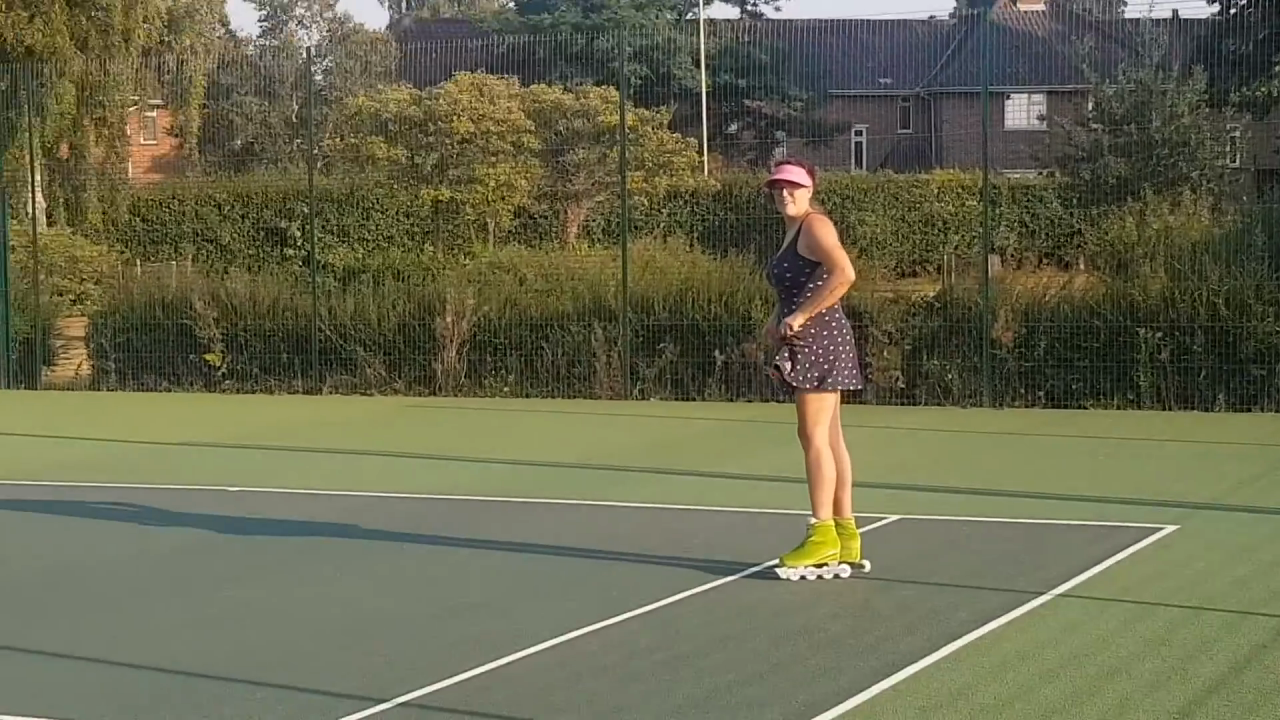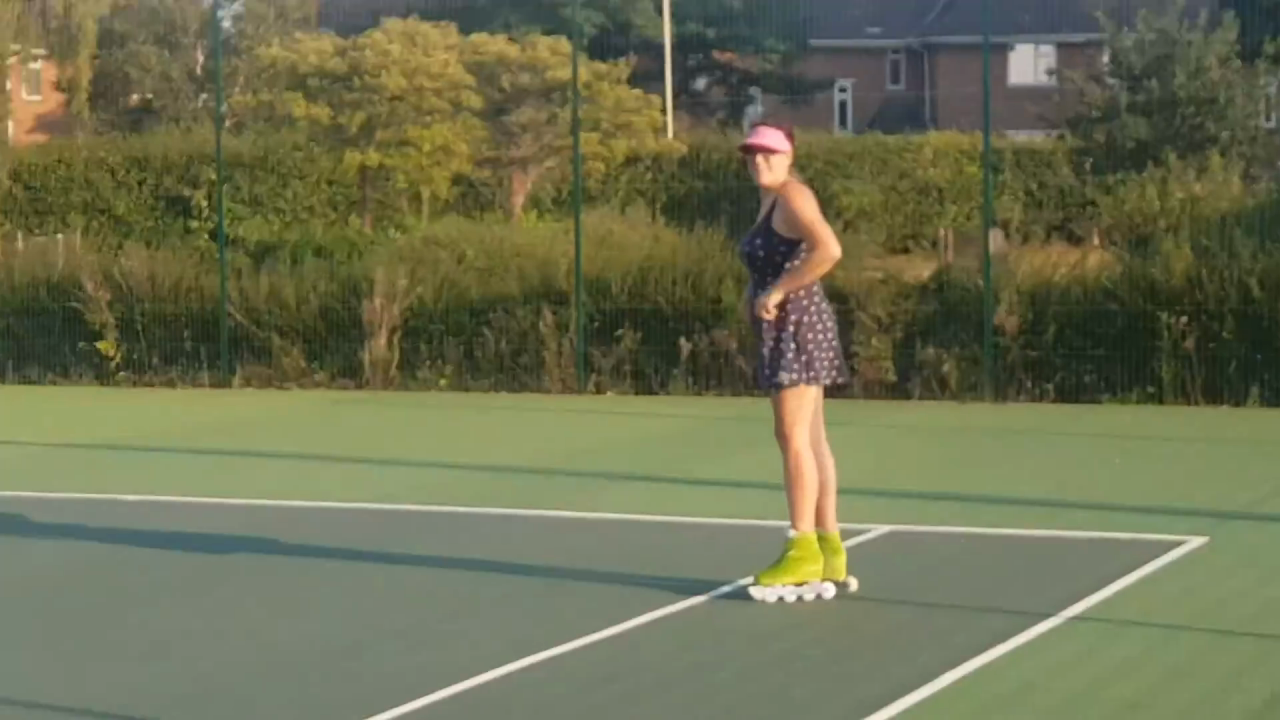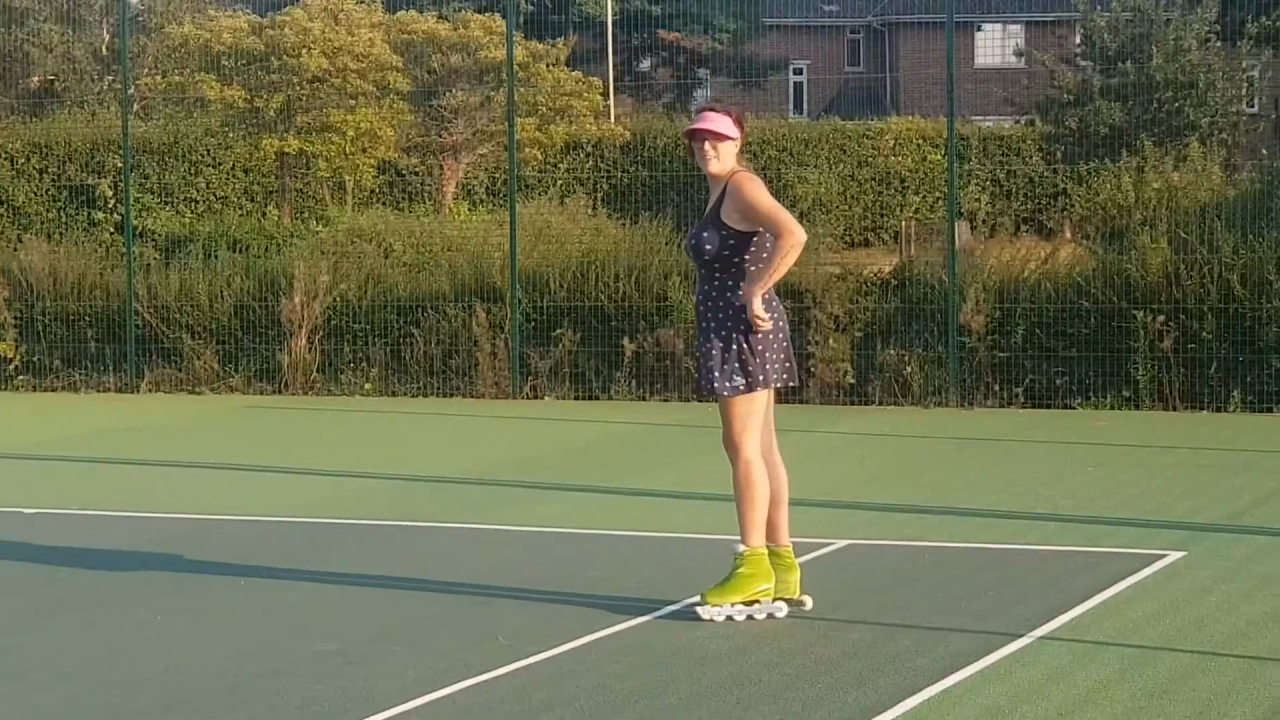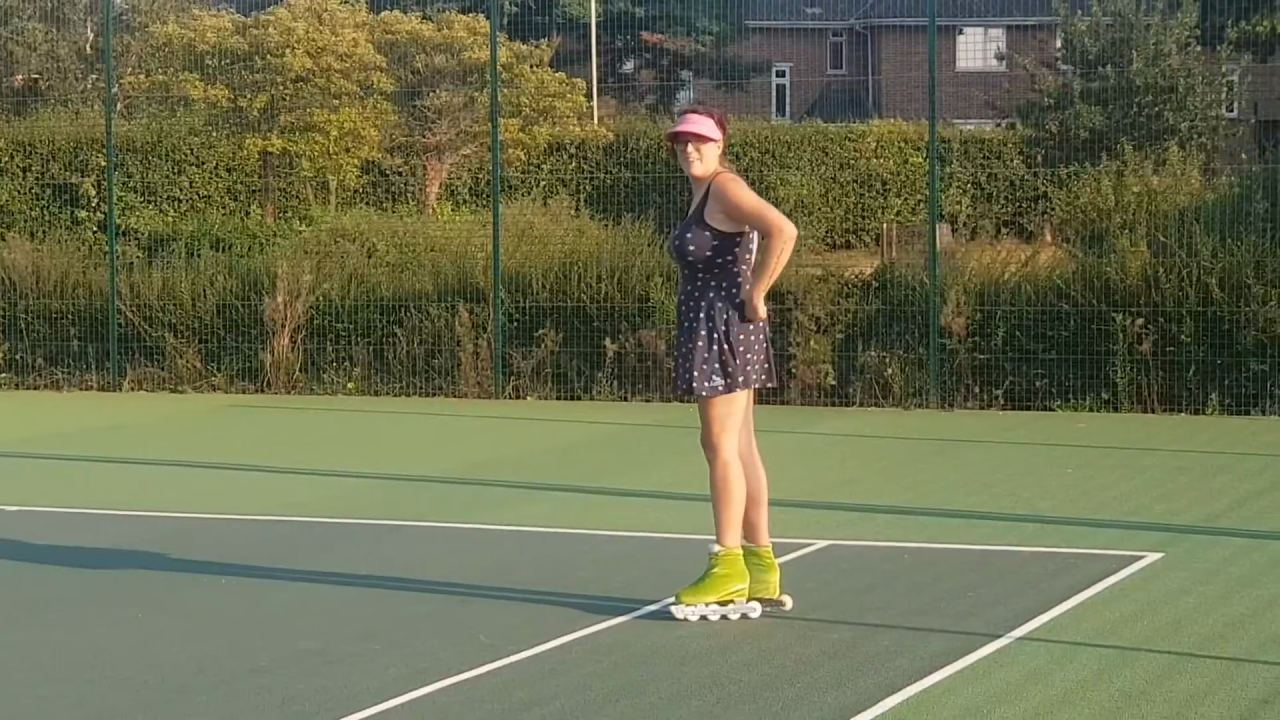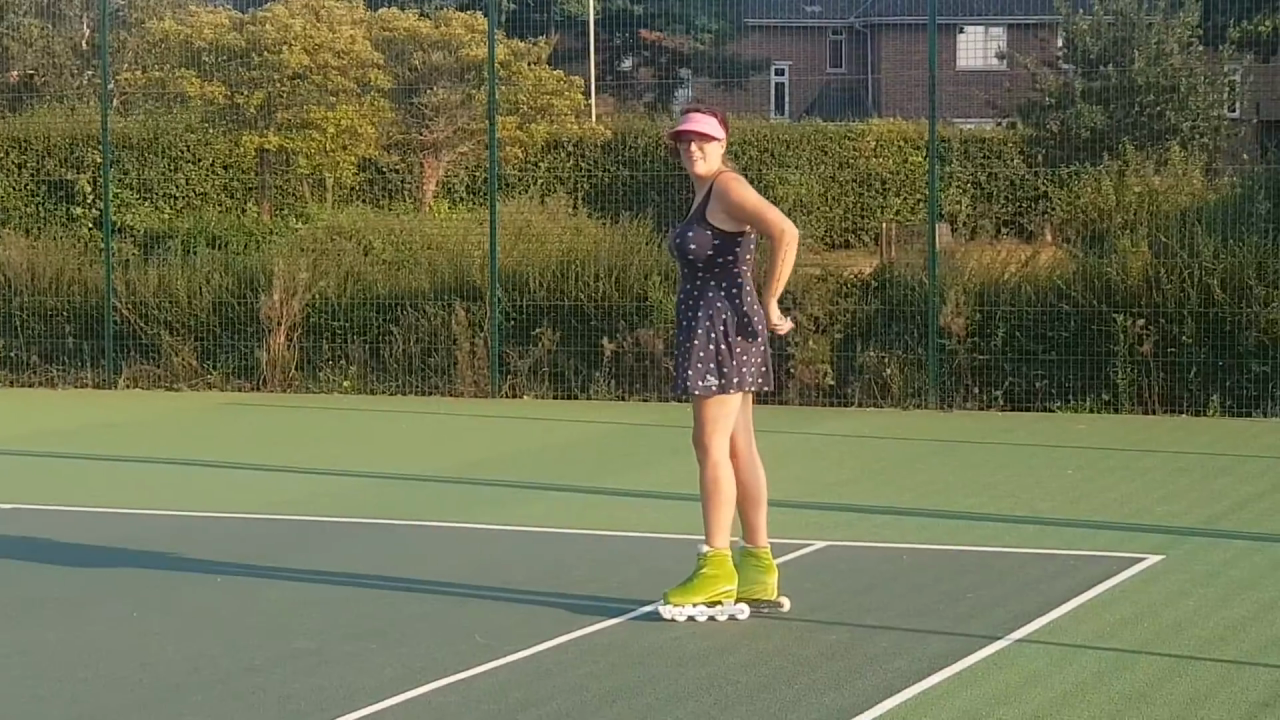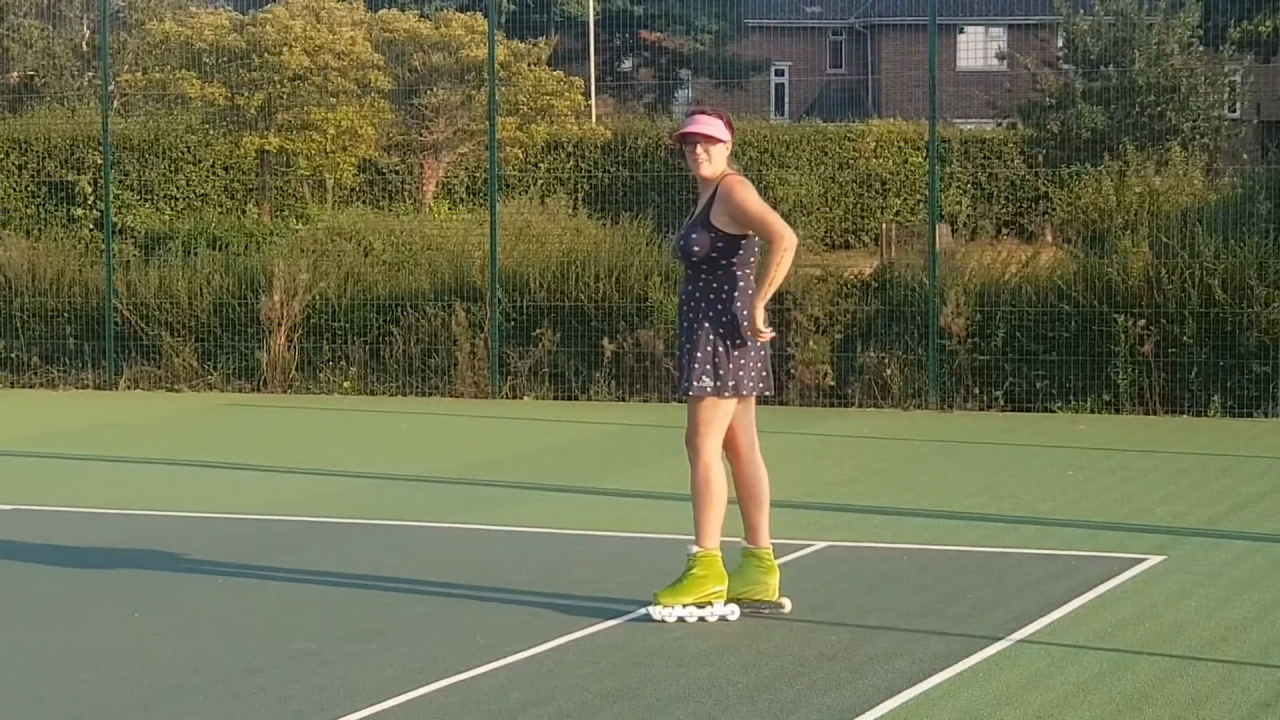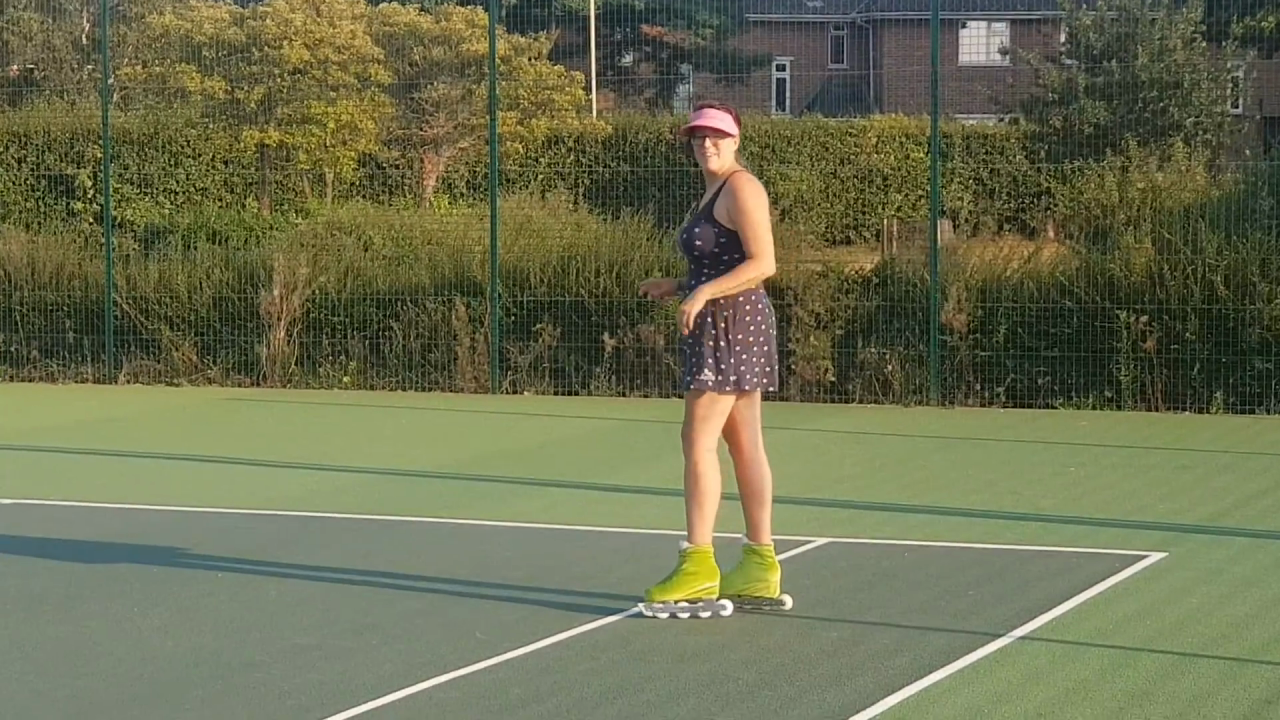
dt=0.2s
person 1, frame 1
left shoulder: (815, 225)
right shoulder: (793, 230)
left elbow: (845, 274)
left wrist: (800, 315)
right wrist: (779, 318)
left hip: (819, 340)
right hip: (809, 343)
left knee: (814, 437)
right knee: (830, 438)
left ankle: (823, 537)
right ankle: (844, 535)
person 1, frame 2
left shoulder: (791, 196)
right shoulder: (770, 200)
left elbow: (827, 249)
left wrist: (774, 293)
right wrist: (759, 297)
left hip: (795, 326)
right hip: (787, 329)
left knee: (793, 437)
right knee: (811, 439)
left ankle: (803, 550)
right ankle: (828, 547)
person 1, frame 3
left shoulder: (741, 186)
right shoulder: (719, 190)
left elbow: (793, 234)
left wrist: (755, 294)
left hip: (744, 330)
right hip: (734, 331)
left knee: (742, 446)
right knee: (761, 448)
person 1, frame 4
left shoulder: (724, 187)
right shoulder: (704, 193)
left elbow: (783, 231)
left wrist: (754, 295)
left hip: (725, 329)
right hip: (712, 330)
left knee: (720, 447)
right knee: (739, 449)
person 1, frame 5
left shoulder: (728, 187)
right shoulder: (706, 192)
left elbow: (786, 234)
left wrist: (770, 303)
left hip: (723, 329)
right hip: (711, 330)
left knee: (710, 447)
right knee: (738, 449)
person 1, frame 6
left shoulder: (733, 190)
right shoulder: (711, 196)
left elbow: (785, 242)
left wrist: (756, 307)
left hip: (724, 333)
right hip: (716, 332)
left knee: (702, 446)
right knee: (740, 450)
person 1, frame 7
left shoulder: (740, 188)
right shoulder: (716, 191)
left elbow: (763, 264)
left wrist: (698, 295)
right wrist: (679, 288)
left hip: (730, 328)
right hip: (723, 329)
left knee: (698, 442)
right knee: (745, 446)
